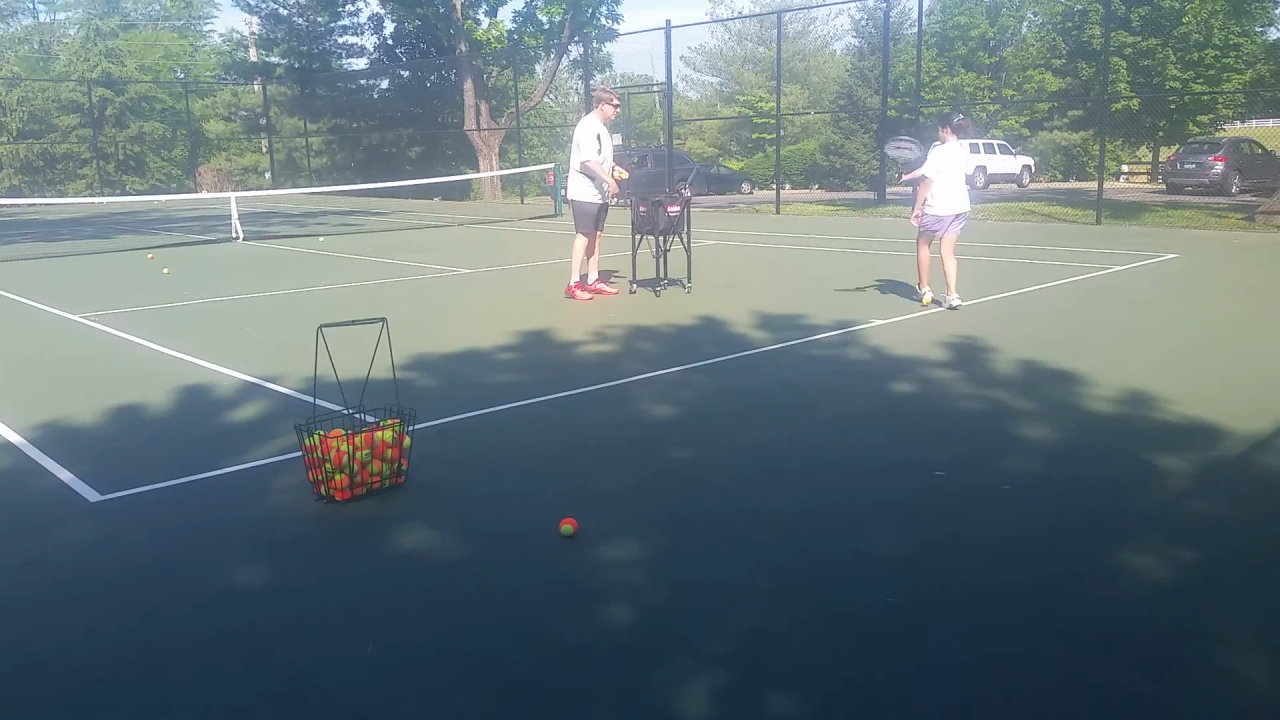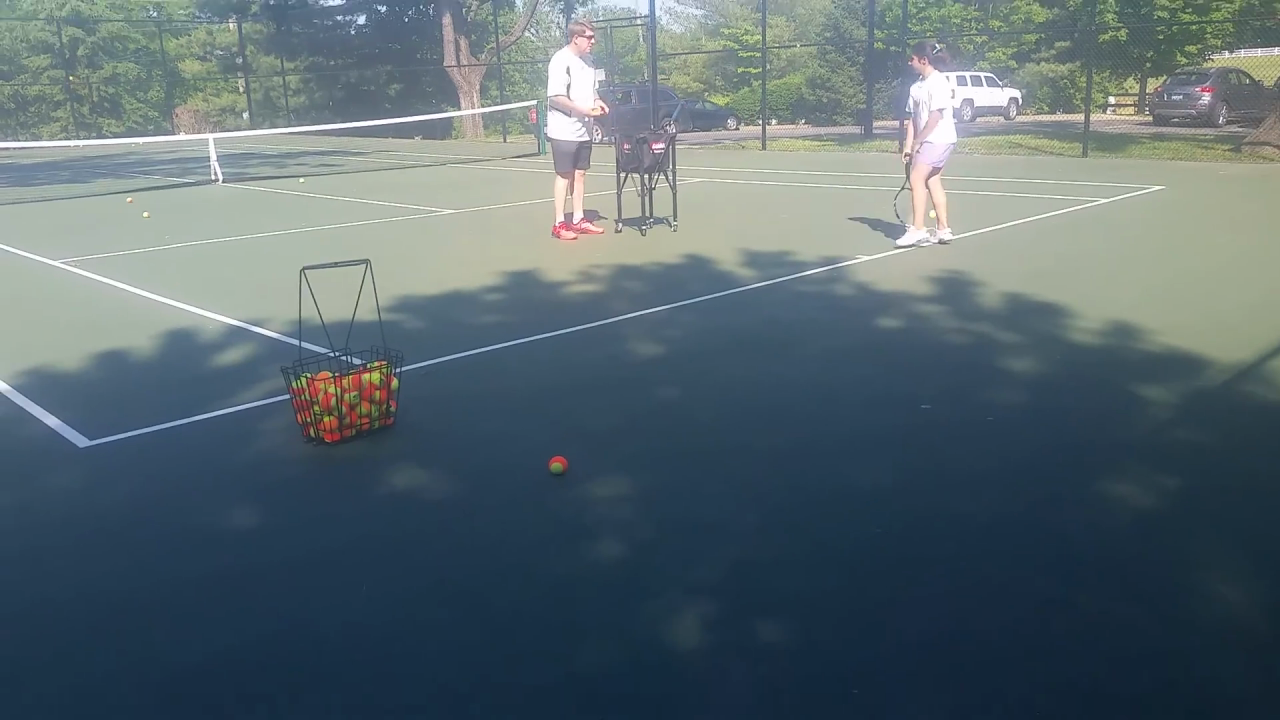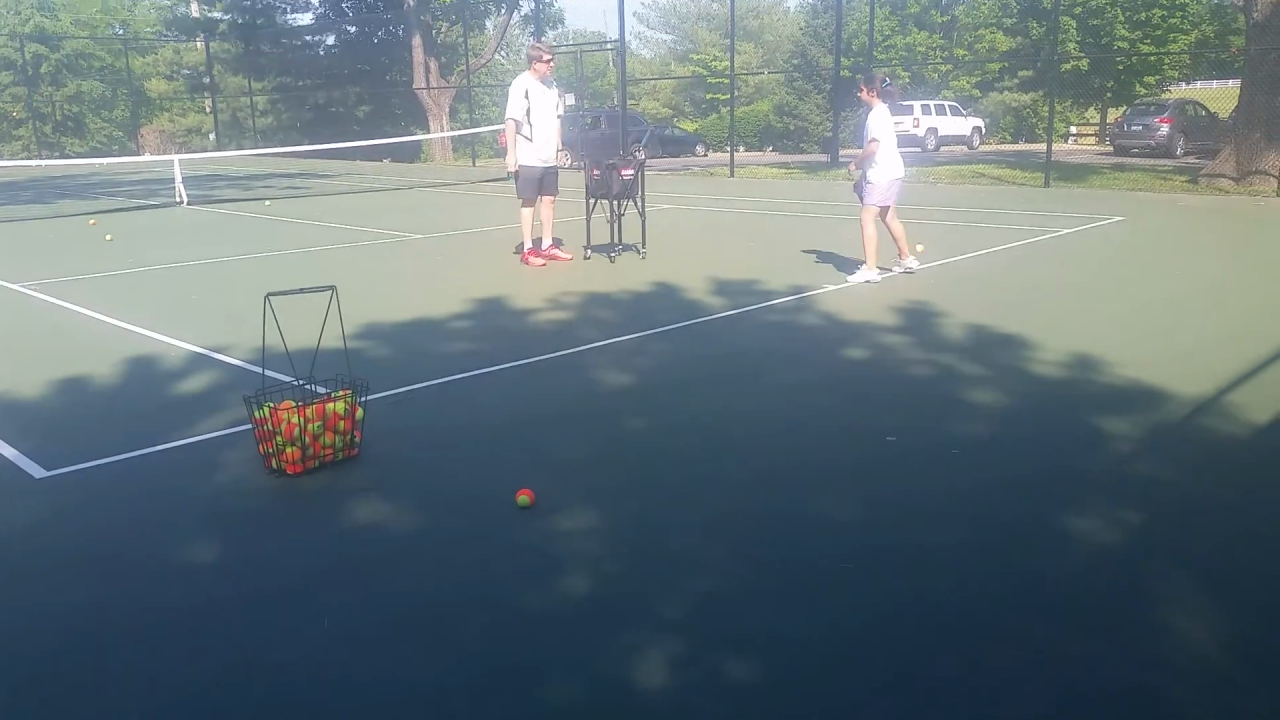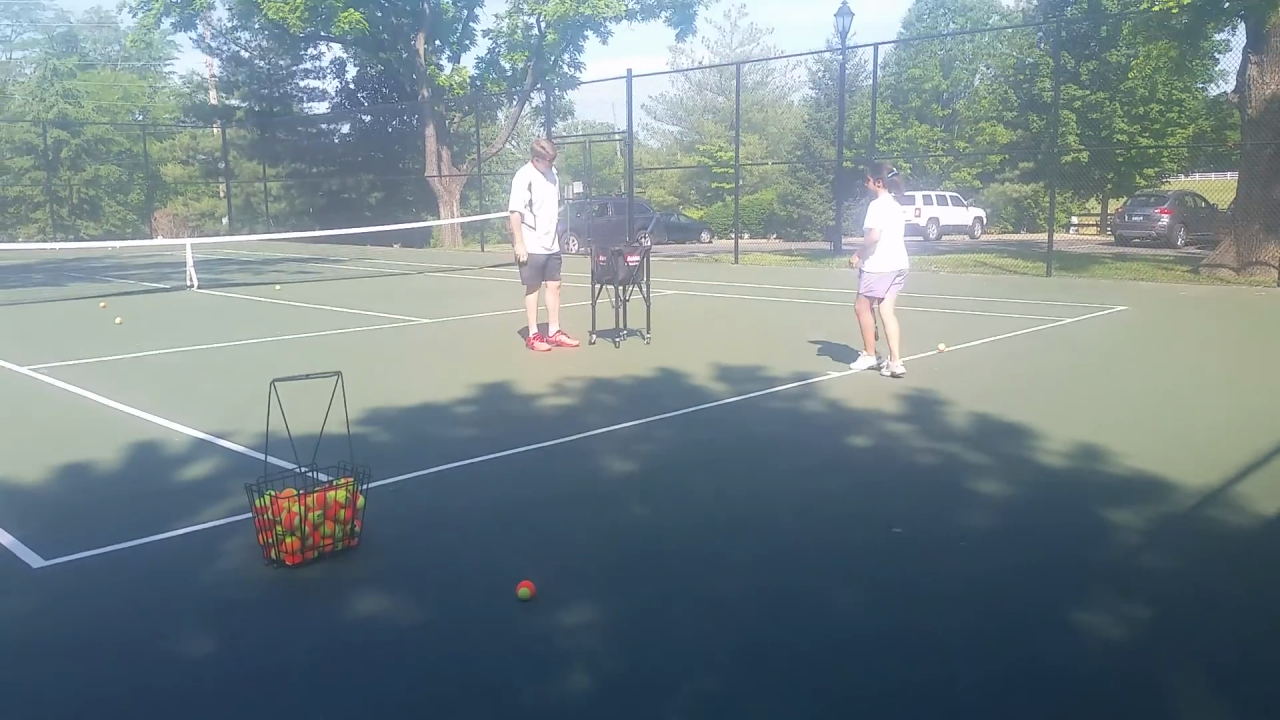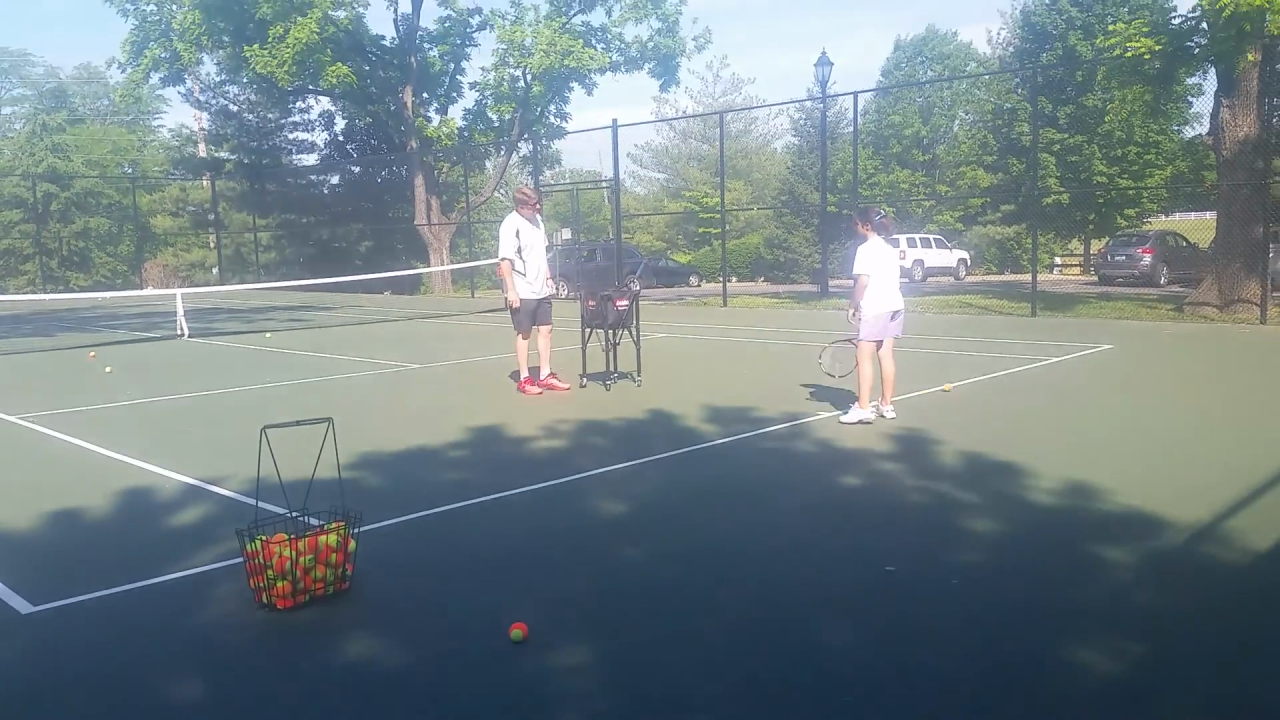
dt=0.4s
person 1, frame 1
left shoulder: (601, 127)
right shoulder: (588, 126)
right elbow: (588, 161)
left wrist: (614, 168)
right wrist: (610, 181)
left hip: (598, 192)
right hip: (584, 192)
left knee: (596, 235)
right knee: (584, 235)
left ankle: (593, 280)
right ankle: (574, 284)
person 1, frame 2
left shoulder: (586, 60)
right shoulder: (561, 60)
right elbow: (556, 96)
left wrist: (597, 101)
right wrist: (583, 110)
left hip: (583, 130)
right hip: (564, 130)
left knee: (580, 173)
right knee: (564, 175)
left ankle: (578, 220)
right ankle: (559, 224)
person 1, frame 3
left shoulder: (551, 83)
right shoulder: (521, 85)
right elbow: (511, 121)
left wrist: (558, 148)
right wrist: (511, 153)
left hip: (548, 157)
right hip: (528, 158)
left knee: (549, 200)
right knee: (529, 202)
left ankle: (547, 246)
right ankle: (528, 250)
person 1, frame 4
left shoulder: (551, 172)
right shoulder: (524, 177)
right elbow: (515, 212)
right wrist: (519, 243)
left hip: (551, 243)
right hip: (532, 245)
left knee: (554, 285)
right knee: (533, 287)
left ankle: (554, 332)
right ankle: (533, 336)
person 1, frame 5
left shoulder: (537, 219)
right shoulder: (511, 225)
right elbow: (505, 260)
left wrist: (548, 277)
right wrist: (511, 290)
left hip: (541, 289)
right hip: (522, 291)
left knee: (545, 329)
right knee: (524, 333)
left ankle: (545, 376)
right ankle: (524, 379)
person 2, frame 1
left shoulder: (939, 150)
right shoulder: (962, 151)
left elbow: (926, 182)
left wrist: (917, 208)
right wrist: (909, 176)
left hip: (939, 207)
right hip: (960, 207)
left knee: (923, 245)
right knee: (947, 251)
left ankle: (924, 289)
right ankle: (952, 296)
person 2, frame 2
left shoulder: (938, 82)
right shoulder: (916, 86)
left elbow: (936, 116)
right elbow: (914, 118)
left wrist: (917, 143)
right wrist: (908, 145)
left hip: (939, 139)
right hip: (930, 140)
left knee: (917, 179)
right knee: (933, 182)
left ankle: (918, 229)
right ankle: (943, 229)
person 2, frame 3
left shoulder: (878, 114)
right shoulder: (877, 114)
left elbow: (873, 147)
left wrist: (855, 163)
right wrist: (863, 176)
left hip: (883, 174)
right hip: (886, 173)
left knee: (867, 218)
right knee: (888, 217)
left ankle: (870, 269)
right ankle: (906, 258)
person 2, frame 4
left shoulder: (878, 205)
right shoulder: (896, 206)
left elbow: (874, 236)
left wrist: (857, 255)
right wrist: (864, 256)
left hip: (879, 265)
right hip: (898, 263)
left knee: (862, 307)
right knee: (887, 312)
left ankle: (869, 355)
right ankle: (894, 362)
person 2, frame 5
left shoulder: (865, 248)
right shoulder: (890, 249)
left elbow: (862, 282)
left wrist: (852, 306)
left hip: (875, 308)
right hip: (894, 305)
left knee: (864, 357)
right knee: (885, 355)
left ankle: (863, 408)
right ankle: (886, 405)
